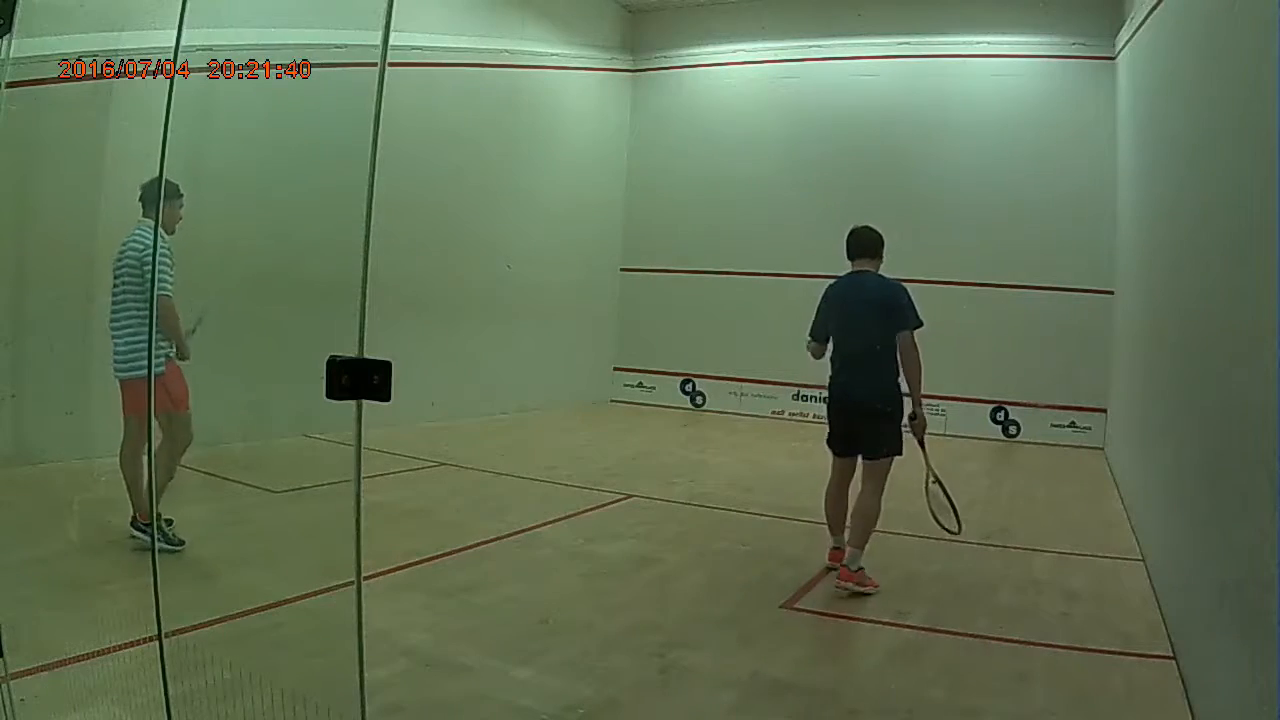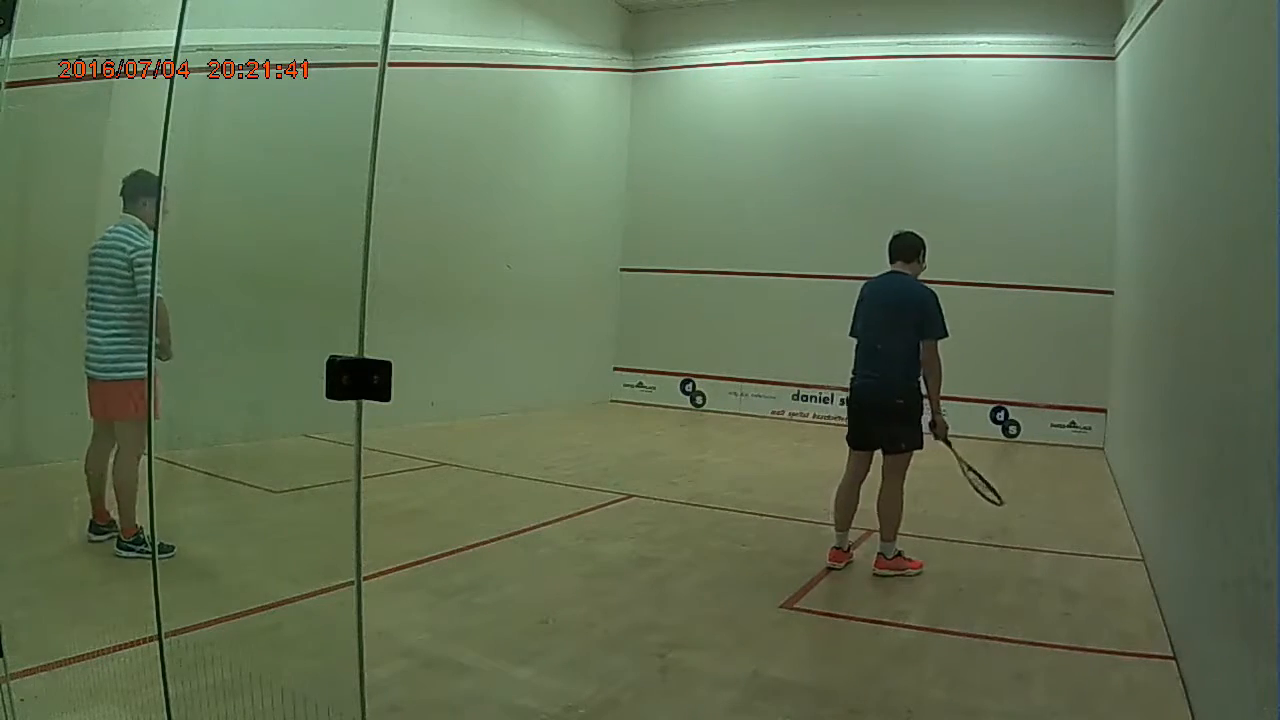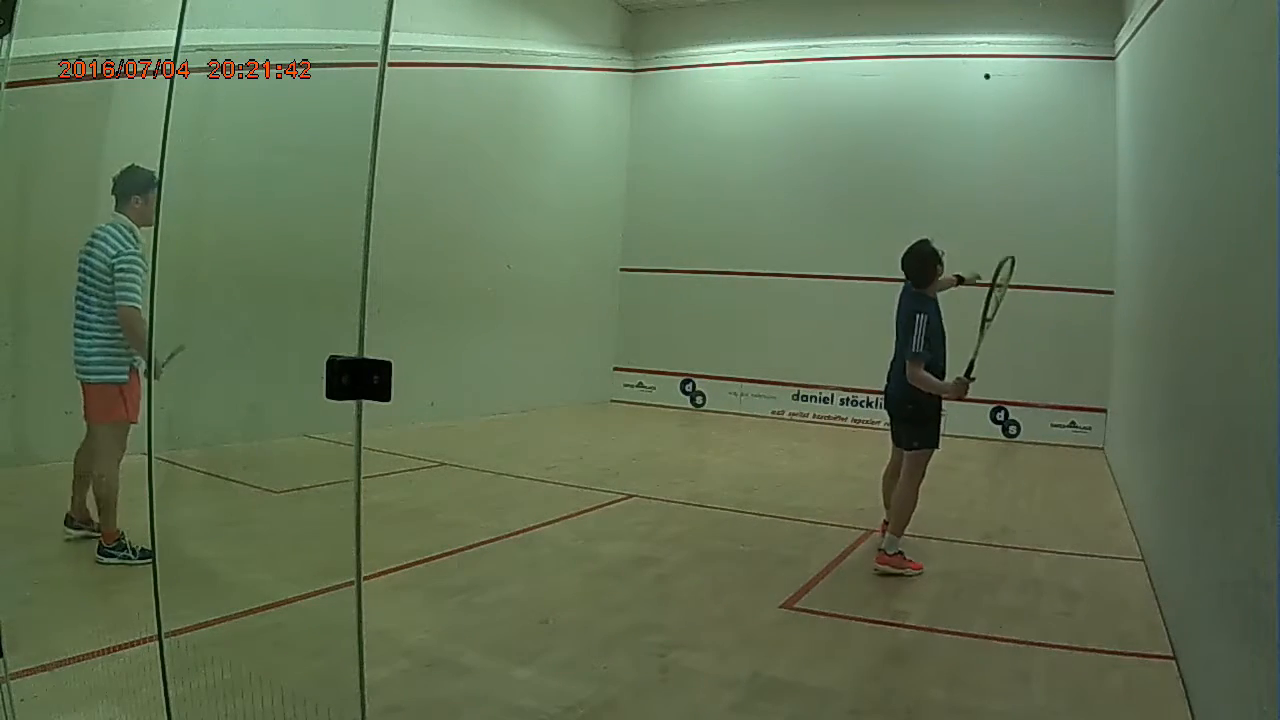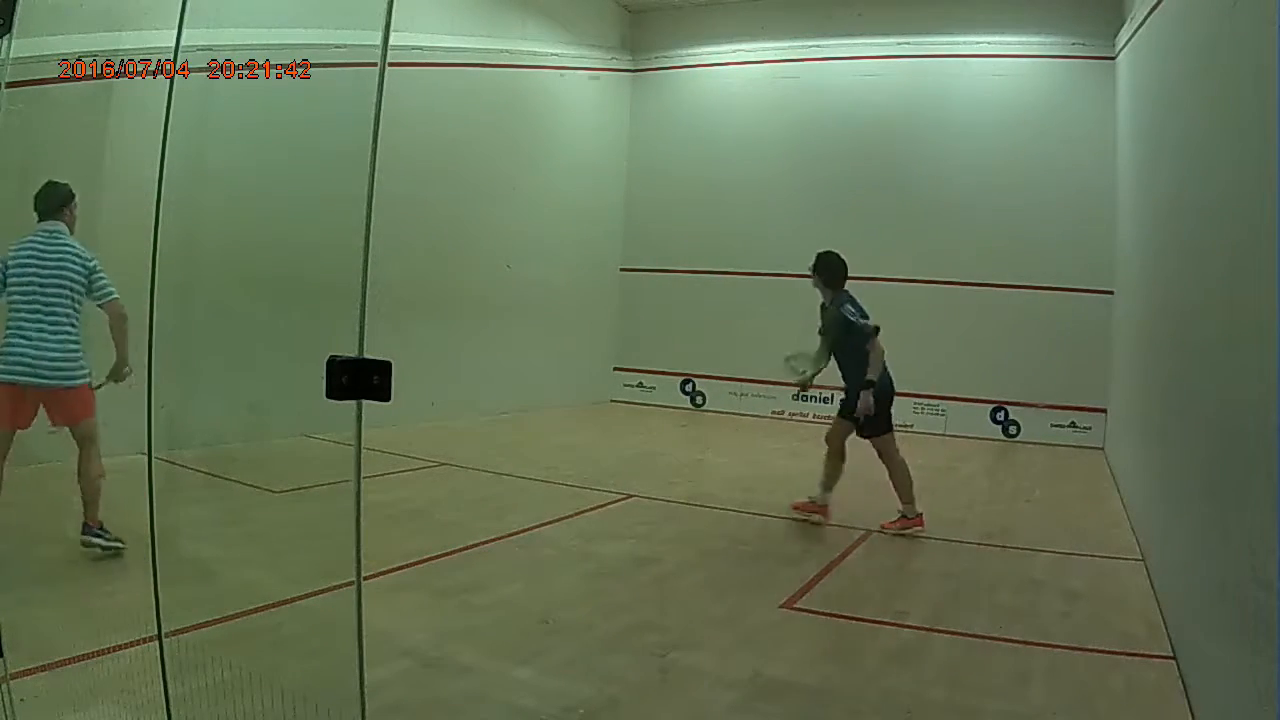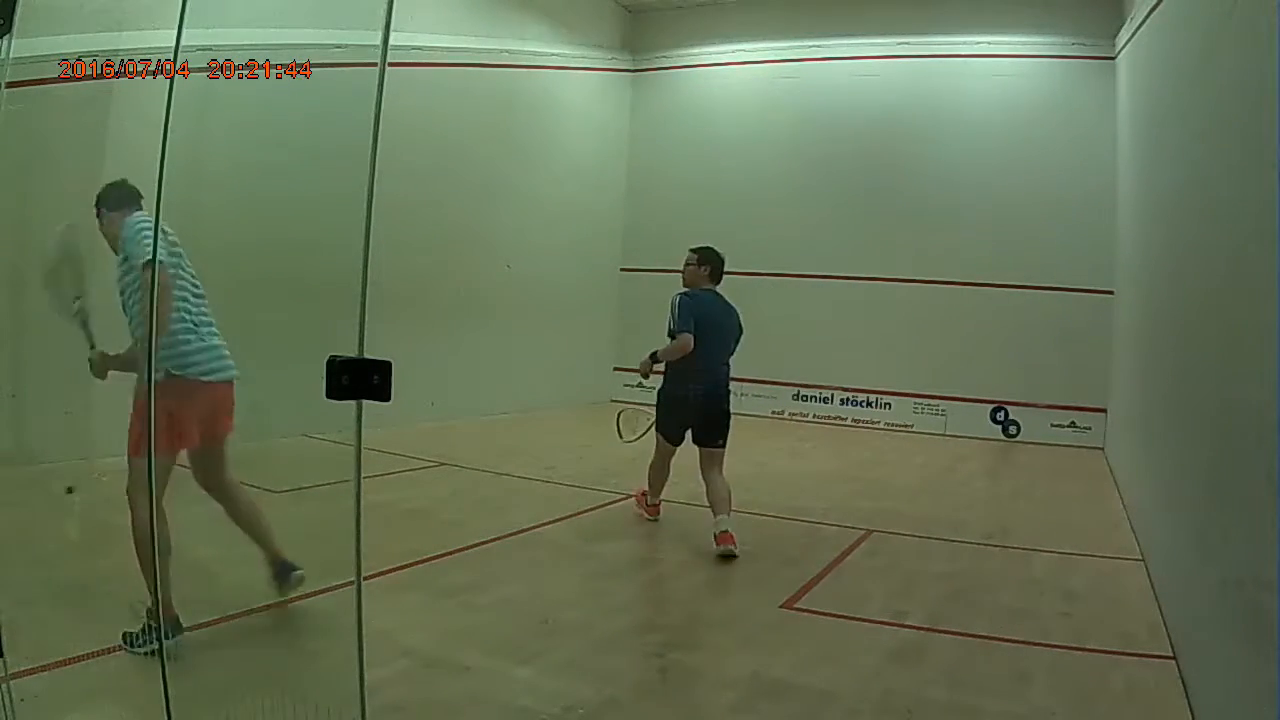
dt=1s
person 1, frame 1
left shoulder: (129, 244)
right shoulder: (155, 245)
right elbow: (161, 305)
right wrist: (182, 344)
left hip: (128, 358)
right hip: (153, 359)
left knee: (134, 438)
right knee: (179, 435)
left ankle: (143, 514)
right ankle: (147, 516)
person 1, frame 2
left shoulder: (101, 243)
right shoulder: (141, 245)
right elbow: (152, 306)
right wrist: (166, 344)
left hip: (99, 359)
right hip: (128, 362)
left knee: (102, 440)
right knee: (131, 447)
left ankle: (100, 520)
right ankle: (129, 536)
person 1, frame 3
left shoulder: (97, 237)
right shoulder: (127, 251)
right elbow: (129, 316)
right wrist: (152, 357)
left hip: (90, 358)
right hip: (113, 364)
left knee: (94, 440)
right knee: (110, 452)
left ankle: (77, 515)
right ankle: (110, 541)
person 1, frame 4
right shoulder: (82, 258)
right elbow: (117, 313)
right wrist: (122, 359)
right hip: (67, 369)
right knee: (89, 445)
right ankle: (92, 525)
person 1, frame 5
left shoulder: (138, 233)
left elbow: (160, 280)
left wrist: (145, 354)
right wrist: (115, 361)
left hip: (179, 372)
right hip: (213, 372)
left knee: (143, 494)
right knee: (216, 480)
left ankle: (163, 617)
right ankle: (279, 562)
person 2, frame 1
left shoulder: (832, 293)
right shoulder: (893, 292)
left elbow: (818, 351)
right elbow: (907, 350)
left wrist: (817, 343)
right wrist: (917, 404)
left hip: (841, 396)
right hip: (879, 399)
left knee: (840, 476)
right knee: (872, 484)
left ankle: (837, 548)
right ankle: (851, 566)
person 2, frame 2
left shoulder: (867, 289)
right shoulder: (923, 296)
right elbow: (929, 359)
right wrist: (936, 411)
left hip: (861, 391)
right hip: (899, 397)
left knee: (854, 471)
right knee: (893, 477)
left ankle: (839, 548)
right ankle: (887, 555)
person 2, frame 3
left shoulder: (913, 289)
right shoulder: (920, 314)
left elbow: (936, 283)
right elbow: (915, 374)
left wrist: (960, 278)
right wrist: (948, 389)
left hip: (900, 395)
right hip: (917, 400)
left knee: (898, 462)
right knee: (912, 473)
left ankle: (890, 522)
right ankle: (890, 551)
person 2, frame 4
left shoulder: (845, 308)
right shoulder: (829, 307)
left elbow: (877, 346)
right elbow: (827, 346)
left wrist: (868, 388)
right wrist: (812, 373)
left hip: (872, 390)
right hip: (860, 388)
left knee: (887, 453)
right knee: (834, 440)
left ankle: (911, 516)
right ankle: (820, 503)
person 2, frame 5
left shoulder: (686, 301)
right shoulder: (731, 314)
left elbow: (684, 345)
left wrist: (651, 359)
left hip: (680, 392)
right hip: (716, 397)
left knee: (664, 451)
right knee: (713, 470)
left ankle: (652, 502)
right ankle: (723, 531)
